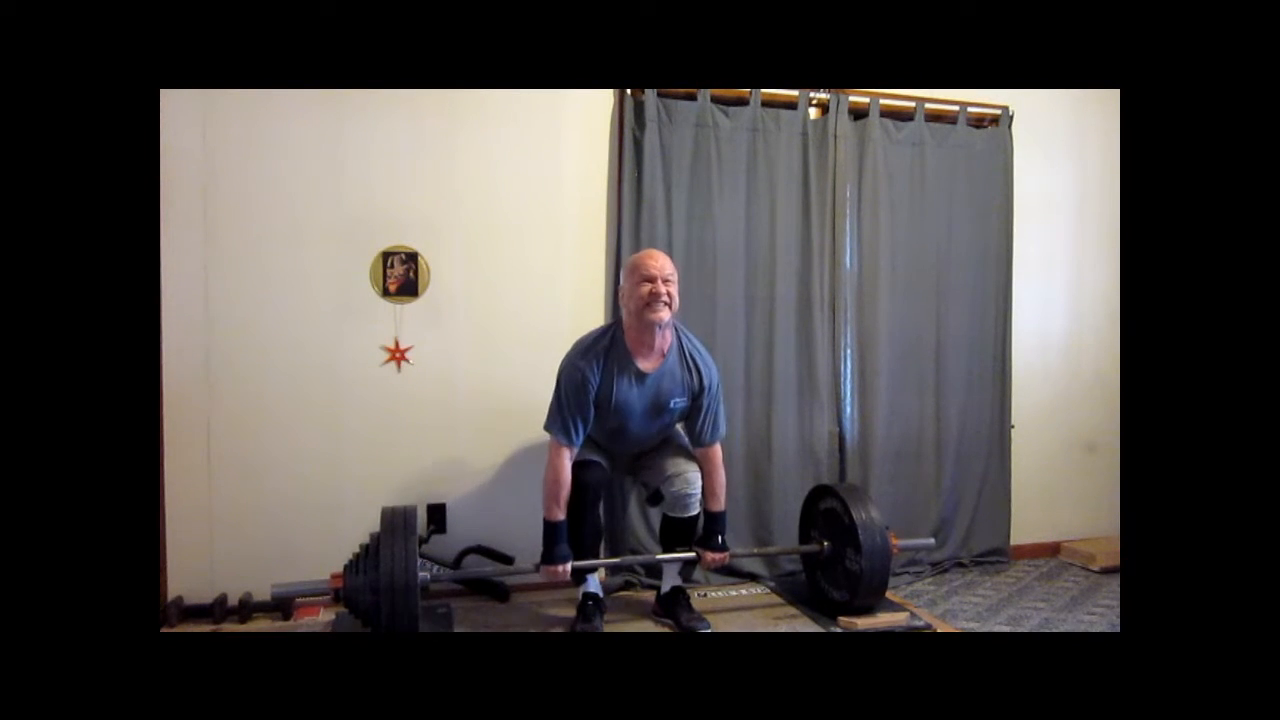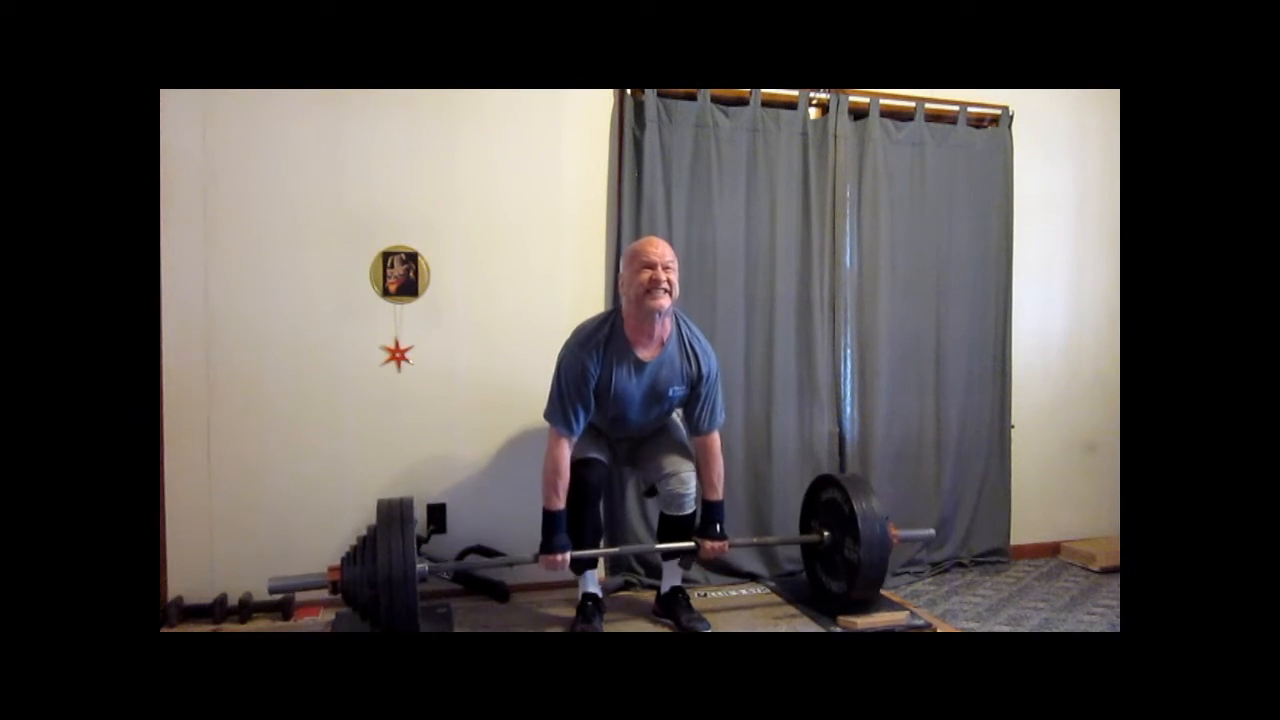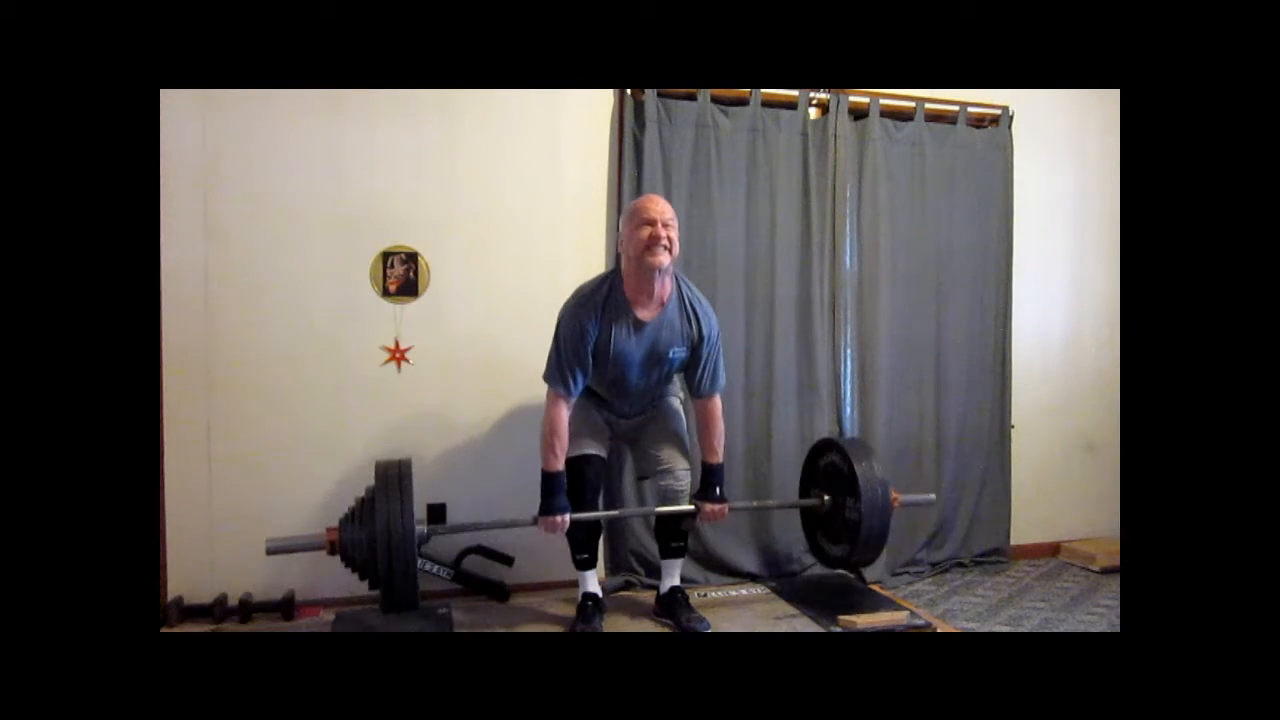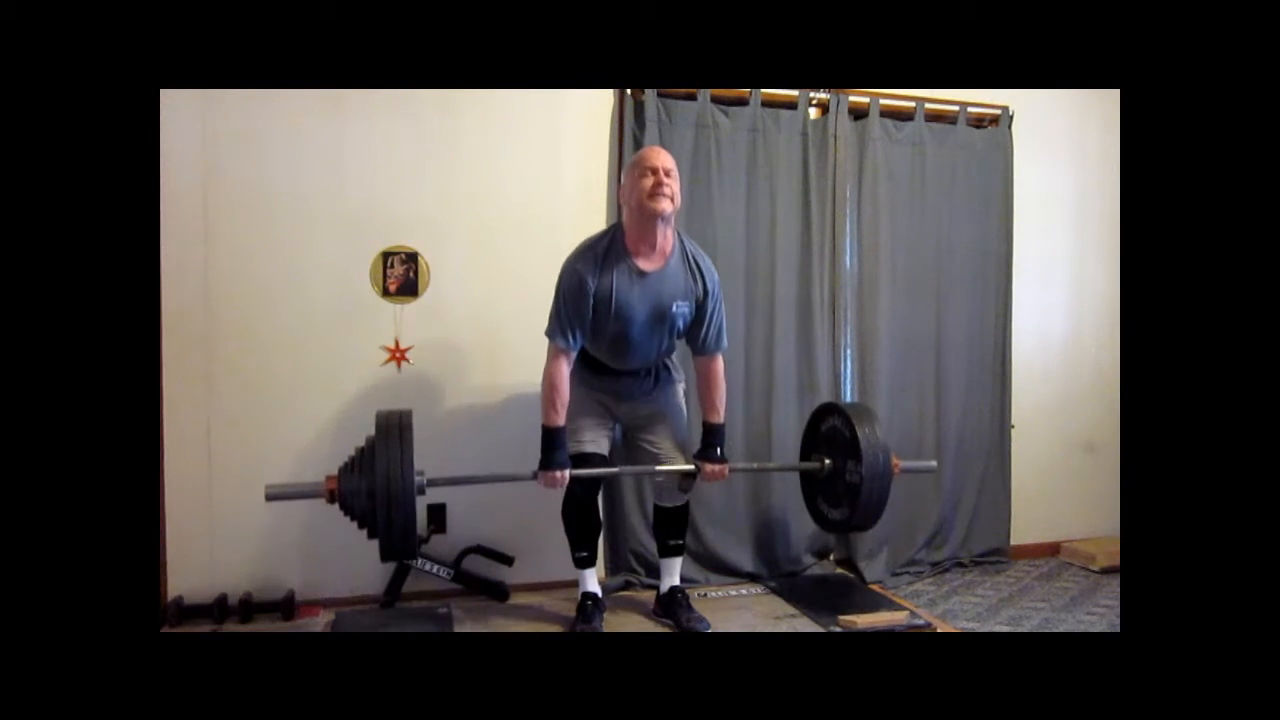
dt=0.4s
person 1, frame 1
left shoulder: (697, 362)
right shoulder: (588, 359)
left elbow: (709, 451)
right elbow: (561, 452)
left wrist: (715, 531)
right wrist: (554, 542)
left hip: (656, 443)
right hip: (594, 444)
left knee: (688, 482)
right knee: (584, 483)
left ankle: (671, 593)
right ankle: (590, 596)
person 1, frame 2
left shoulder: (696, 350)
right shoulder: (587, 346)
left elbow: (707, 439)
right elbow: (561, 441)
left wrist: (713, 521)
right wrist: (553, 532)
left hip: (655, 427)
right hip: (593, 430)
left knee: (682, 483)
right knee: (586, 483)
left ankle: (671, 593)
right ankle: (590, 597)
person 1, frame 3
left shoulder: (697, 312)
right shoulder: (587, 307)
left elbow: (708, 401)
right elbow: (559, 402)
left wrist: (713, 484)
right wrist: (553, 495)
left hip: (655, 401)
right hip: (592, 401)
left knee: (677, 481)
right knee: (583, 483)
left ankle: (670, 593)
right ankle: (590, 596)
person 1, frame 4
left shoulder: (698, 270)
right shoulder: (587, 266)
left elbow: (709, 360)
right elbow: (560, 359)
left wrist: (714, 443)
right wrist: (552, 450)
left hip: (655, 380)
right hip: (592, 380)
left knee: (676, 477)
right knee: (582, 481)
left ankle: (670, 591)
right ankle: (590, 596)
